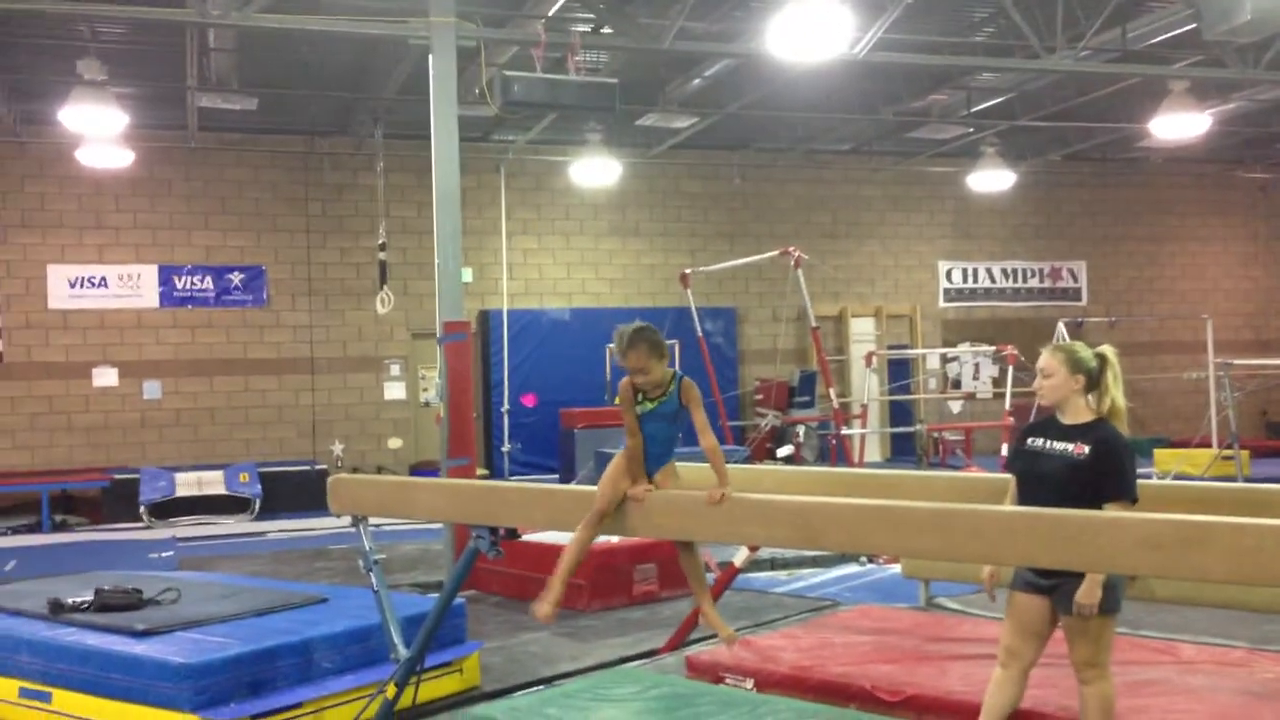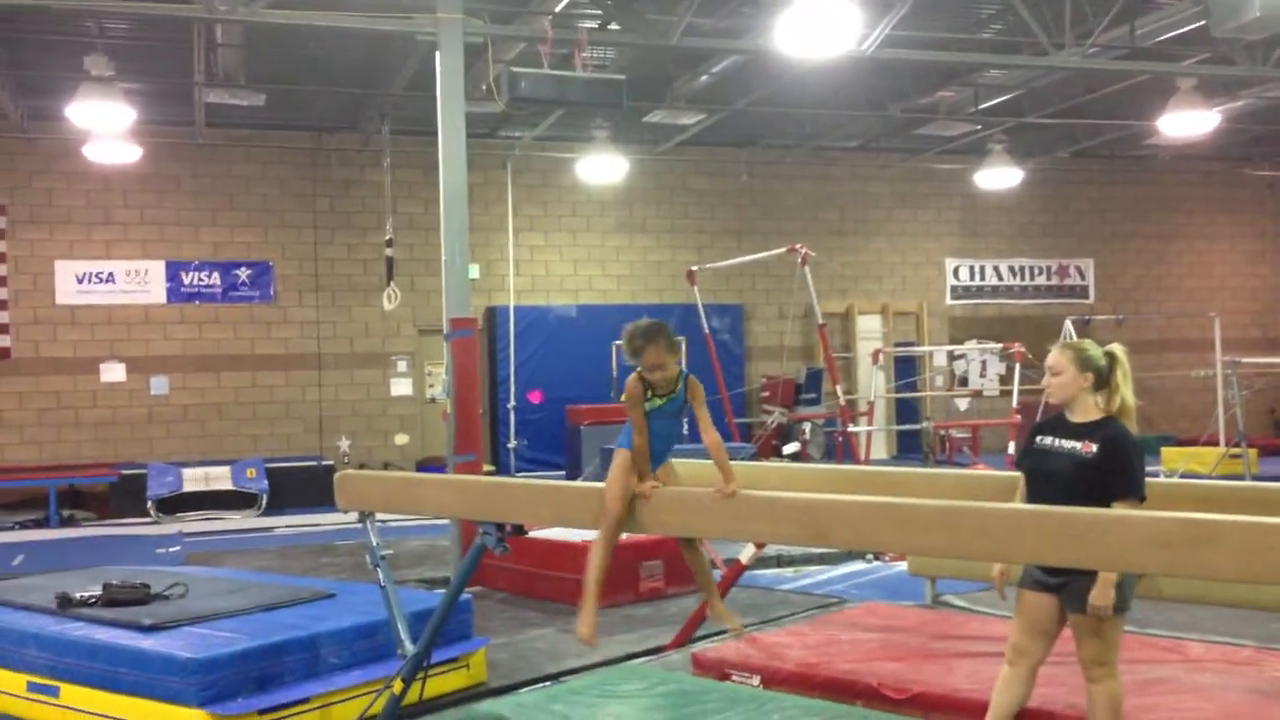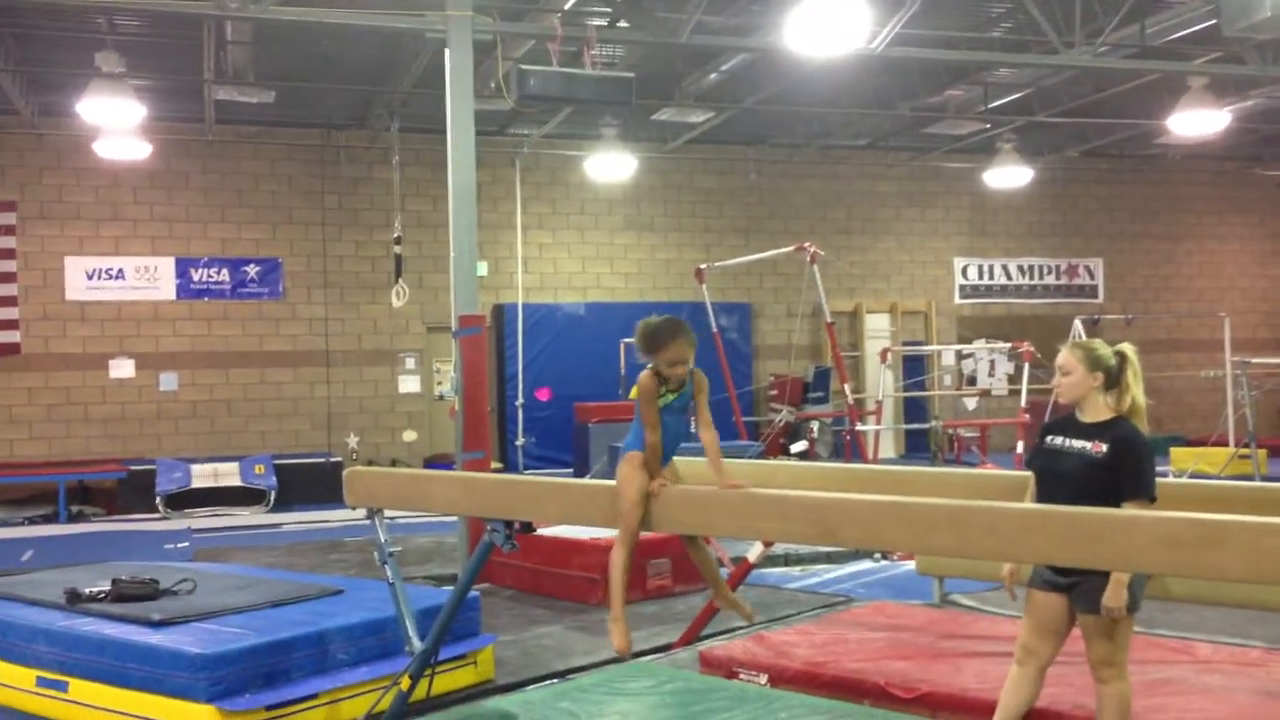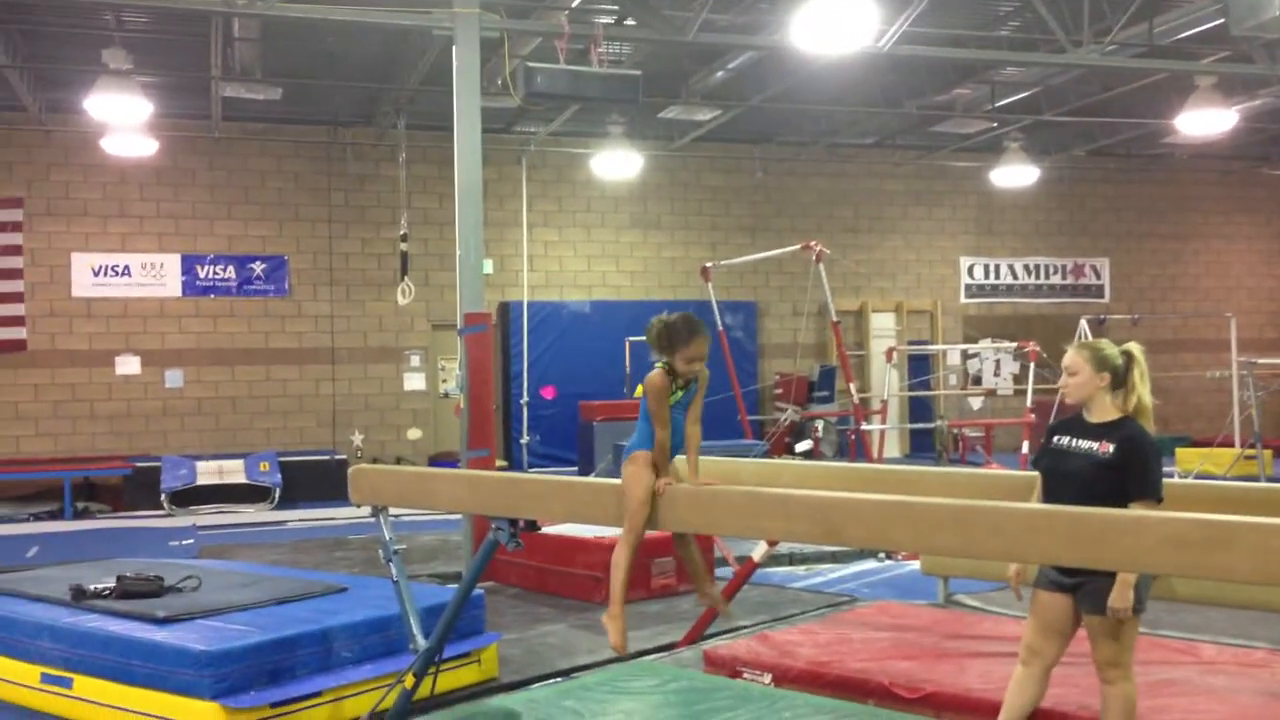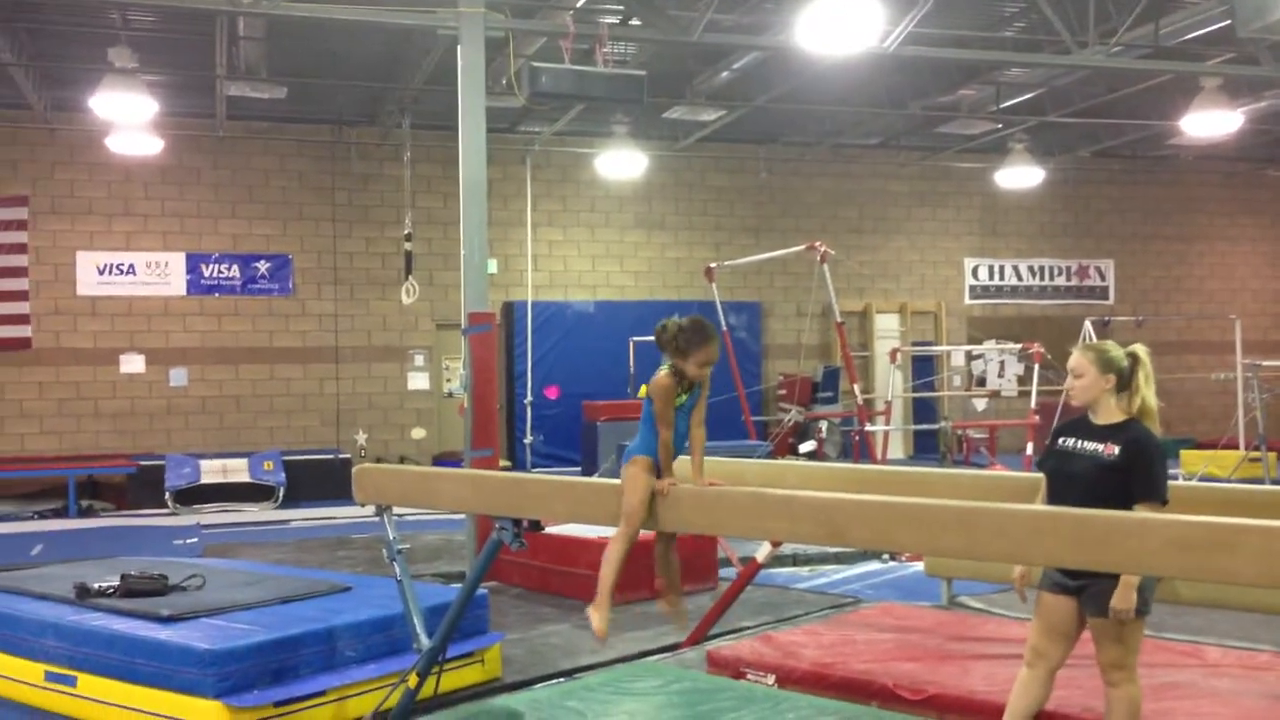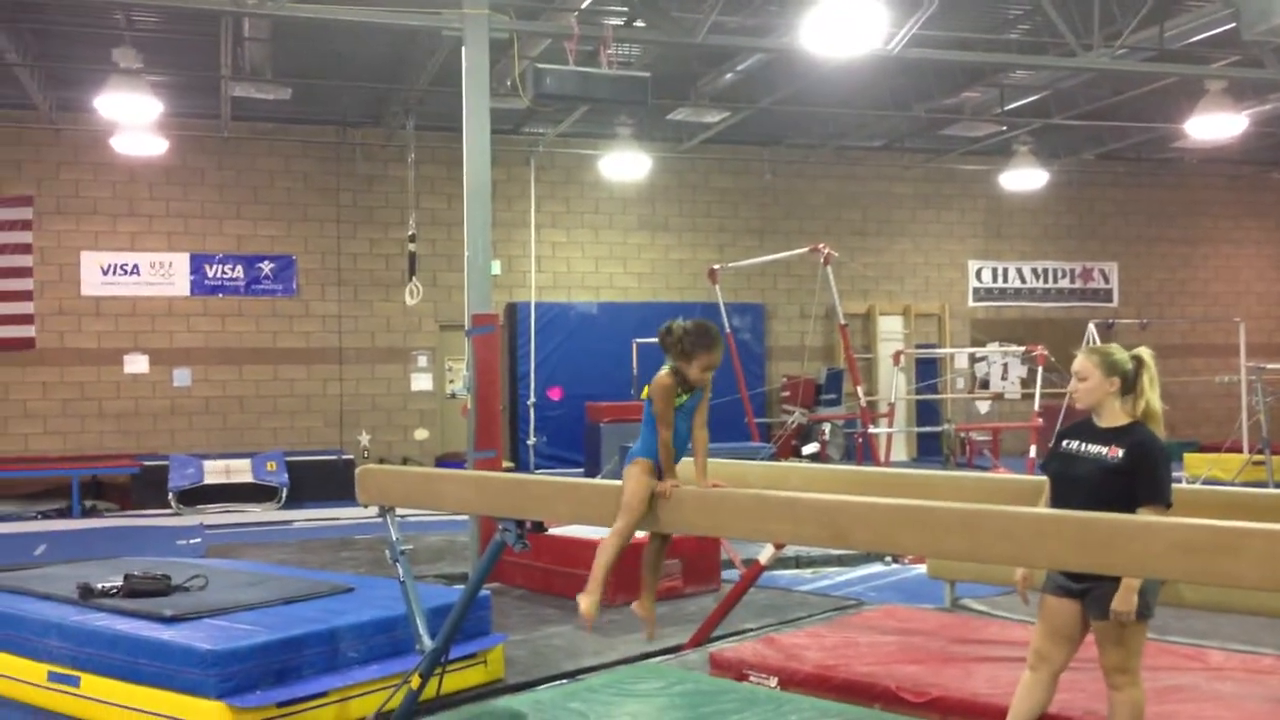
dt=0.1s
person 1, frame 1
left shoulder: (1108, 442)
right shoulder: (1033, 433)
right elbow: (1014, 499)
left wrist: (1095, 580)
left hip: (1084, 573)
right hip: (1034, 567)
left knee: (1090, 669)
right knee: (1011, 658)
person 1, frame 2
left shoulder: (1117, 440)
right shoulder: (1043, 430)
right elbow: (1024, 497)
left wrist: (1108, 581)
left hip: (1093, 571)
right hip: (1043, 565)
left knee: (1098, 668)
right knee: (1019, 655)
person 1, frame 3
left shoulder: (1127, 440)
right shoulder: (1053, 431)
right elbow: (1034, 497)
left wrist: (1120, 582)
left hip: (1102, 572)
right hip: (1052, 565)
left knee: (1107, 669)
right knee: (1028, 656)
person 1, frame 4
left shoulder: (1134, 440)
right shoulder: (1060, 431)
right elbow: (1041, 497)
left wrist: (1126, 582)
left hip: (1108, 572)
right hip: (1058, 565)
left knee: (1113, 670)
right knee: (1032, 656)
person 1, frame 5
left shoulder: (1139, 442)
right shoulder: (1065, 432)
right elbow: (1046, 498)
left wrist: (1129, 584)
left hip: (1113, 575)
right hip: (1063, 568)
left knee: (1117, 671)
right knee: (1037, 658)
person 1, frame 6
left shoulder: (1144, 445)
right shoulder: (1070, 435)
right elbow: (1049, 501)
left wrist: (1131, 587)
left hip: (1116, 577)
right hip: (1066, 570)
left knee: (1120, 675)
right knee: (1040, 661)
person 2, frame 1
left shoulder: (684, 387)
right shoulder: (627, 388)
left elbow: (706, 437)
right elbow: (633, 439)
left wrist: (723, 484)
right wrist: (636, 482)
left hip: (661, 462)
right hip: (630, 459)
right knee: (599, 512)
left ankle: (707, 609)
right ankle: (554, 592)
person 2, frame 2
left shoulder: (689, 383)
right shoulder: (635, 385)
left elbow: (709, 433)
right elbow: (640, 436)
left wrist: (728, 479)
right wrist: (643, 479)
left hip: (658, 458)
right hip: (630, 454)
right knee: (611, 524)
left ankle: (715, 602)
right ankle: (589, 606)
person 2, frame 3
left shoulder: (694, 378)
right shoulder: (648, 381)
left elbow: (705, 428)
right elbow: (652, 431)
left wrist: (720, 475)
right wrist: (657, 476)
left hip: (663, 458)
right hip: (637, 454)
left knee: (688, 530)
right knee: (629, 531)
left ankle: (723, 593)
right ankle: (617, 615)
person 2, frame 4
left shoulder: (700, 375)
right shoulder: (658, 378)
left elbow: (693, 425)
right elbow: (662, 432)
left wrist: (694, 476)
right wrist: (663, 474)
left hip: (663, 457)
right hip: (643, 454)
right knee: (633, 529)
left ankle: (705, 588)
right ankle: (614, 611)
person 2, frame 5
left shoulder: (701, 379)
right shoulder: (664, 381)
left elbow: (697, 428)
right elbow: (665, 433)
left wrist: (698, 476)
right wrist: (666, 475)
left hip: (662, 463)
right hip: (643, 459)
left knee: (668, 532)
right knee: (631, 526)
left ankle: (670, 596)
right ankle: (600, 605)
person 2, frame 6
left shoulder: (703, 382)
right shoulder: (664, 381)
left elbow: (699, 429)
right elbow: (664, 433)
left wrist: (701, 478)
right wrist: (667, 476)
left hip: (666, 466)
right hip: (644, 461)
left knee: (661, 535)
right knee: (628, 521)
left ankle: (646, 602)
right ankle: (591, 593)
